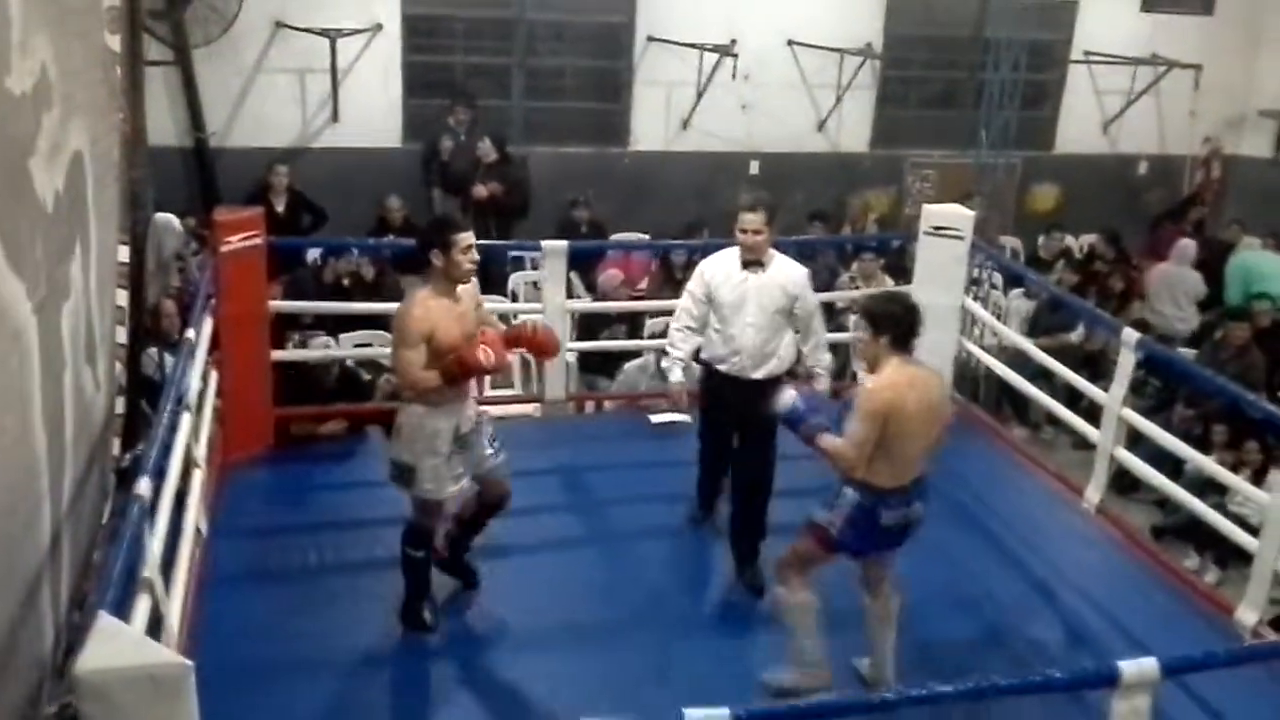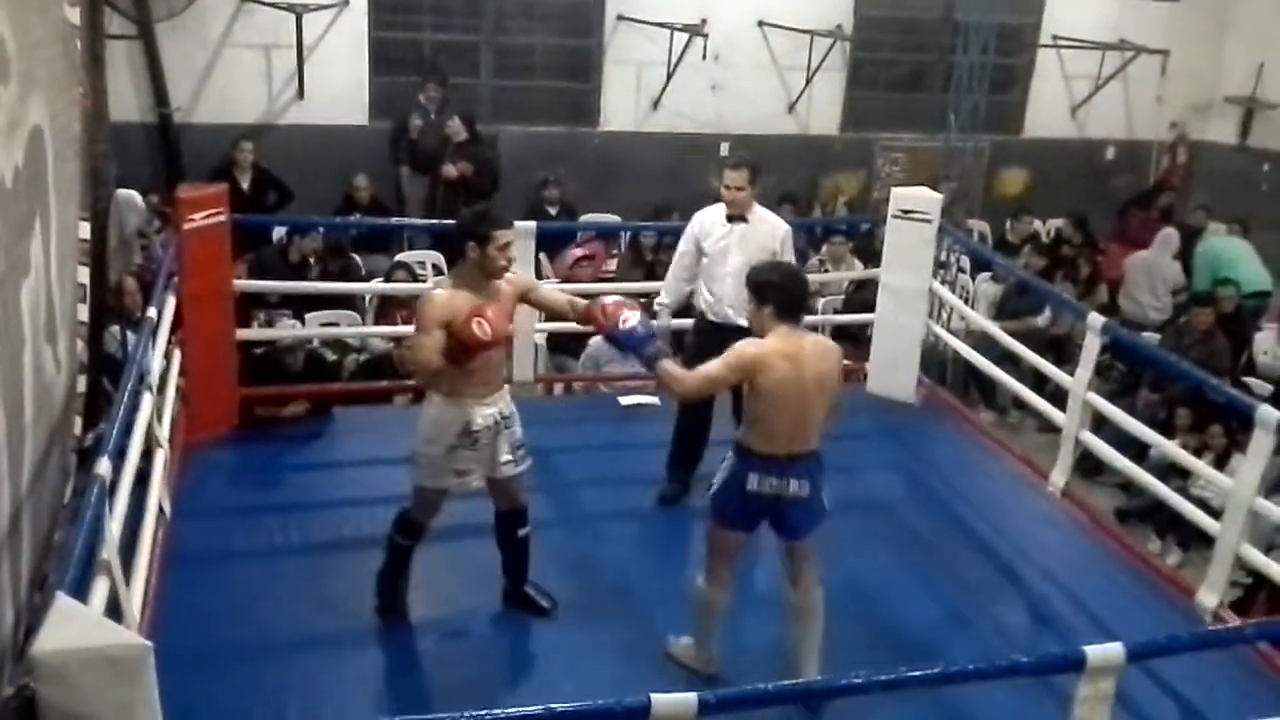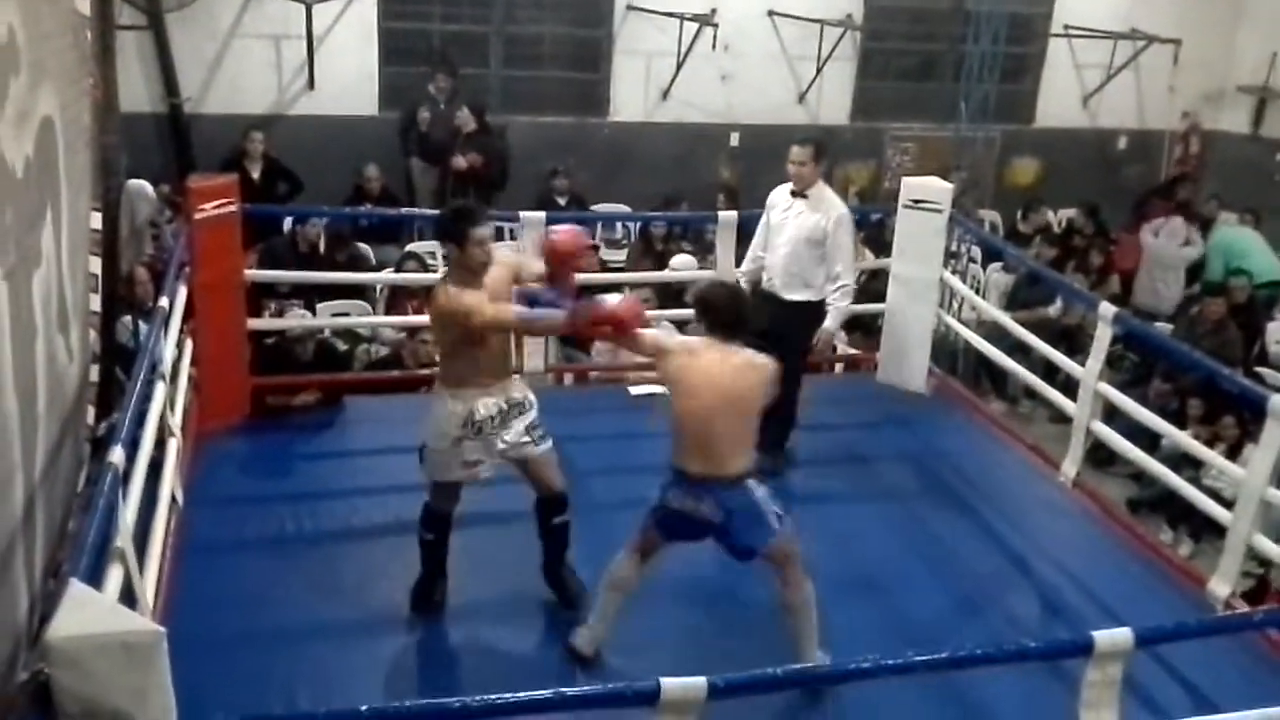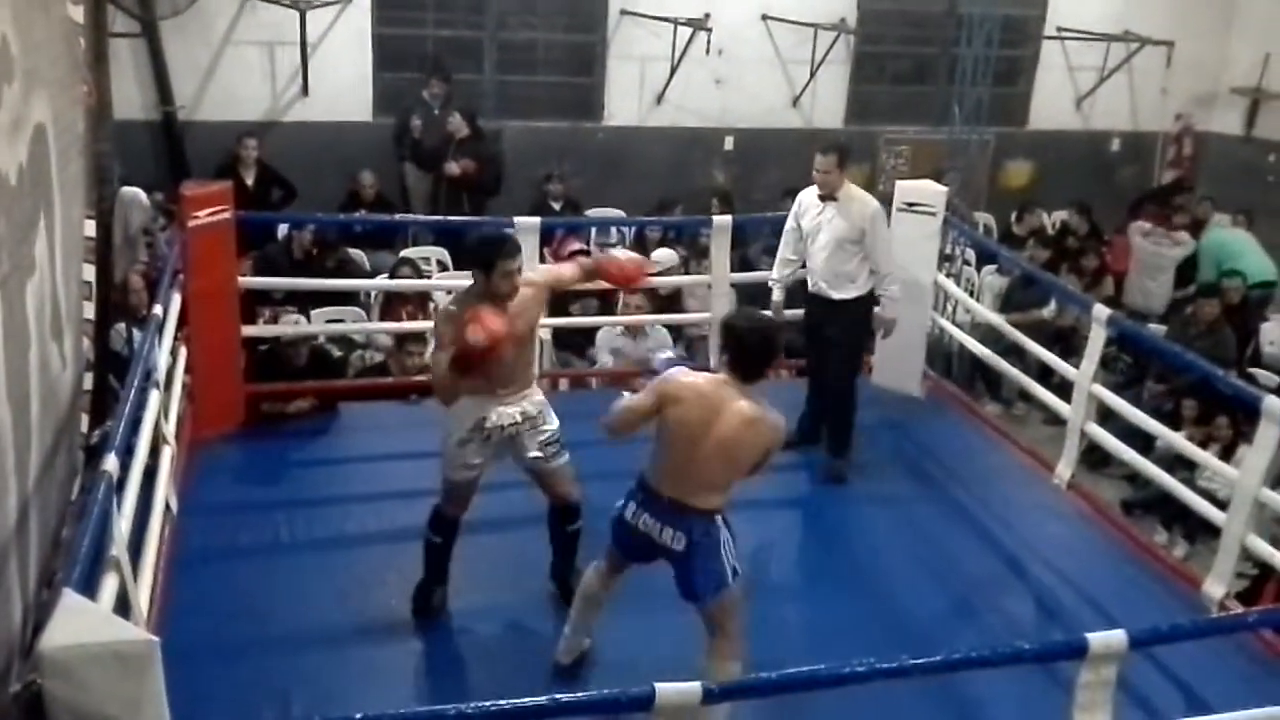
dt=0.5s
person 1, frame 1
left shoulder: (470, 291)
right shoulder: (415, 313)
left elbow: (489, 329)
right elbow: (409, 385)
left wrist: (518, 334)
right wrist: (459, 368)
left hip: (466, 413)
right hip: (429, 422)
left knee: (497, 492)
right knee: (428, 516)
left ankle: (452, 551)
right ankle: (416, 598)
person 1, frame 2
left shoulder: (513, 284)
right shoulder: (437, 302)
left elbow: (566, 305)
right elbow: (423, 371)
left wrist: (597, 312)
right wrist: (462, 350)
left hip: (498, 407)
right hip: (449, 413)
left knee: (514, 503)
right knee: (424, 508)
left ankle: (517, 583)
right ankle: (391, 578)
person 1, frame 3
left shoulder: (503, 264)
right shoulder: (450, 298)
left elbow: (551, 278)
right elbow: (527, 322)
left wrist: (561, 262)
right wrist: (595, 316)
left hip: (509, 395)
right hip: (461, 406)
left knee: (553, 489)
right knee: (442, 501)
left ankle: (556, 566)
right ankle: (432, 578)
person 1, frame 4
left shoulder: (534, 286)
right shoulder: (454, 317)
left elbow: (583, 268)
right elbow: (444, 391)
left wrist: (608, 265)
right wrist: (470, 358)
left hip: (528, 404)
right hip: (477, 412)
left knee: (567, 497)
right knee: (453, 505)
left ankle: (564, 572)
right ankle: (433, 583)
person 2, frame 1
left shoulder: (877, 389)
right shoulder: (935, 381)
left elbow: (849, 459)
left wrist: (808, 424)
left hip: (868, 503)
right hip: (911, 498)
left knee: (790, 569)
right knee: (878, 582)
left ankle: (809, 669)
right ankle: (881, 671)
person 2, frame 2
left shoulder: (752, 354)
right shoulder: (832, 353)
left elbow: (686, 387)
left wrist: (647, 348)
left hip: (752, 473)
right hip: (804, 475)
left knee: (718, 569)
right knee: (804, 574)
left ankle: (702, 655)
right ankle: (809, 674)
person 2, frame 3
left shoulder: (677, 350)
right shoulder: (765, 368)
left elbow: (622, 332)
left hip: (685, 490)
right hip: (737, 494)
left knee: (637, 552)
right knee: (791, 568)
left ankle: (588, 640)
right ankle: (812, 662)
person 2, frame 4
left shoulder: (679, 383)
right shoulder: (772, 426)
left elbow: (614, 425)
left wrist: (656, 380)
left hip: (645, 507)
right hip: (701, 530)
left knee: (609, 564)
right knee: (725, 634)
left ankle: (569, 651)
person 3, frame 1
left shoulder: (794, 275)
right shoulder: (712, 267)
left elbow: (811, 331)
right elbow: (686, 322)
left wrist: (820, 380)
right wrist: (675, 372)
left hip: (765, 386)
right hip: (718, 379)
left knee: (755, 474)
right knee: (712, 454)
left ankle: (747, 556)
right ankle: (707, 500)
person 3, frame 2
left shoulder: (777, 230)
right shoulder: (703, 220)
right elbow: (681, 271)
right wrist: (663, 312)
left hip: (751, 332)
right hip: (708, 326)
left knee: (748, 409)
right knee: (694, 403)
right ankle: (679, 475)
person 3, frame 3
left shoulder: (834, 212)
right shoulder: (777, 196)
left elbow: (842, 274)
left wrist: (832, 321)
right wrist: (743, 282)
left hip: (805, 308)
right hip: (768, 298)
left knee: (786, 379)
left ankle: (773, 445)
right ankle: (766, 436)
person 3, frame 4
left shoulder: (867, 209)
right shoulder: (805, 200)
left elbow: (882, 263)
right elbow: (790, 249)
left wrist: (887, 307)
right wrist: (778, 289)
left hip: (852, 304)
right hip: (816, 299)
left knee: (843, 377)
right knee: (818, 370)
left ankle: (839, 451)
right ankle: (810, 429)
